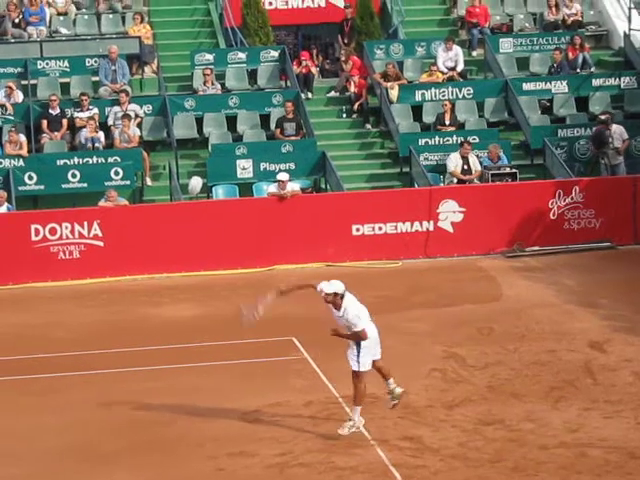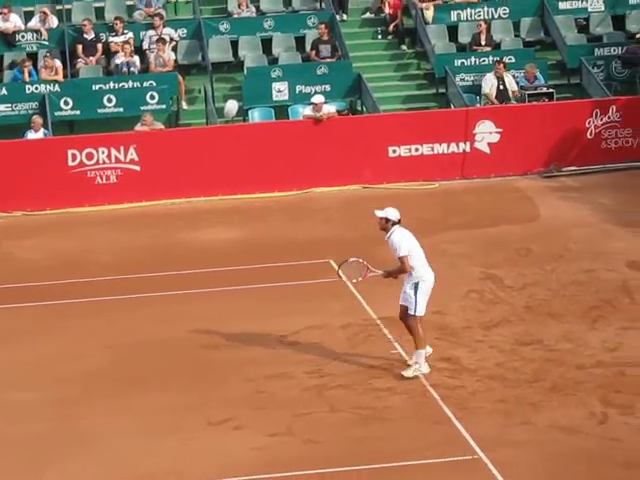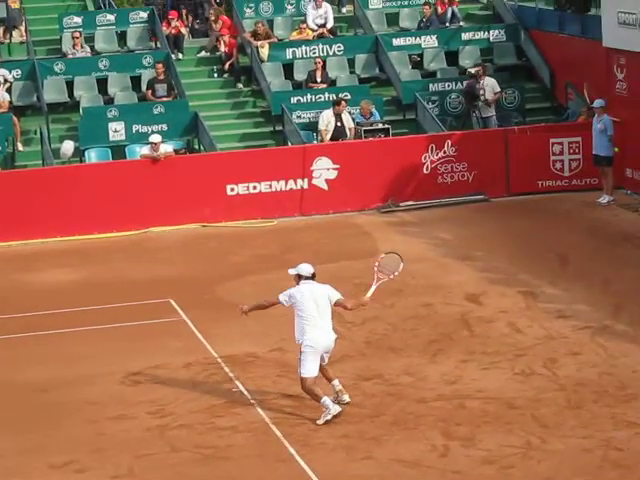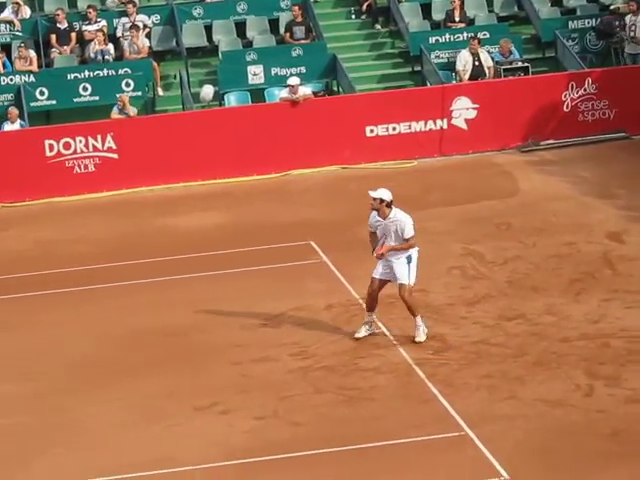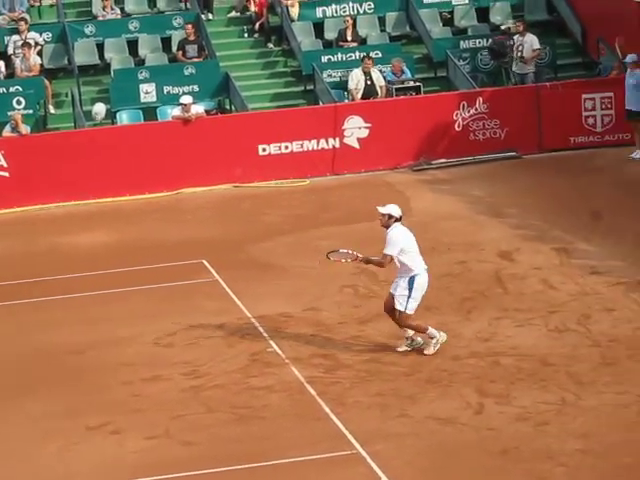
dt=1s
person 1, frame 1
left shoulder: (350, 312)
right shoulder: (337, 295)
left elbow: (363, 336)
right elbow: (318, 286)
left wrist: (342, 334)
right wrist: (287, 290)
left hip: (364, 339)
right hip: (369, 332)
left knee: (358, 379)
right knee: (376, 363)
left ankle: (355, 419)
right ankle: (394, 389)
person 1, frame 2
left shoulder: (397, 238)
right shoulder: (397, 234)
left elbow: (405, 267)
left wrist: (388, 272)
right wrist: (391, 272)
left hip: (420, 280)
right hip: (413, 280)
left knee: (413, 322)
right knee: (404, 316)
left ankle: (420, 363)
right ankle: (424, 350)
person 1, frame 3
left shoulder: (294, 292)
right shoulder: (326, 289)
left elbow: (269, 303)
right elbow: (348, 306)
left wrist: (249, 308)
right wrist: (361, 302)
left hip: (311, 341)
right hip: (329, 339)
left knee: (308, 385)
right knee: (321, 365)
left ankle: (329, 406)
right ankle: (341, 394)
person 1, frame 4
left shoulder: (403, 219)
right shoulder: (374, 217)
left elbow: (412, 243)
left wrist: (390, 247)
right wrist: (376, 248)
left hip: (405, 258)
right hip: (386, 258)
left knee: (405, 295)
right knee: (372, 291)
left ankle: (419, 325)
right ankle: (369, 325)
person 1, frame 5
left shoulder: (394, 235)
right shoulder: (400, 230)
left elbow: (384, 263)
left wrist: (368, 260)
left hip: (415, 278)
right hip: (408, 276)
left knee: (403, 319)
right knee: (388, 308)
left ankle: (435, 335)
right ankle: (413, 339)
